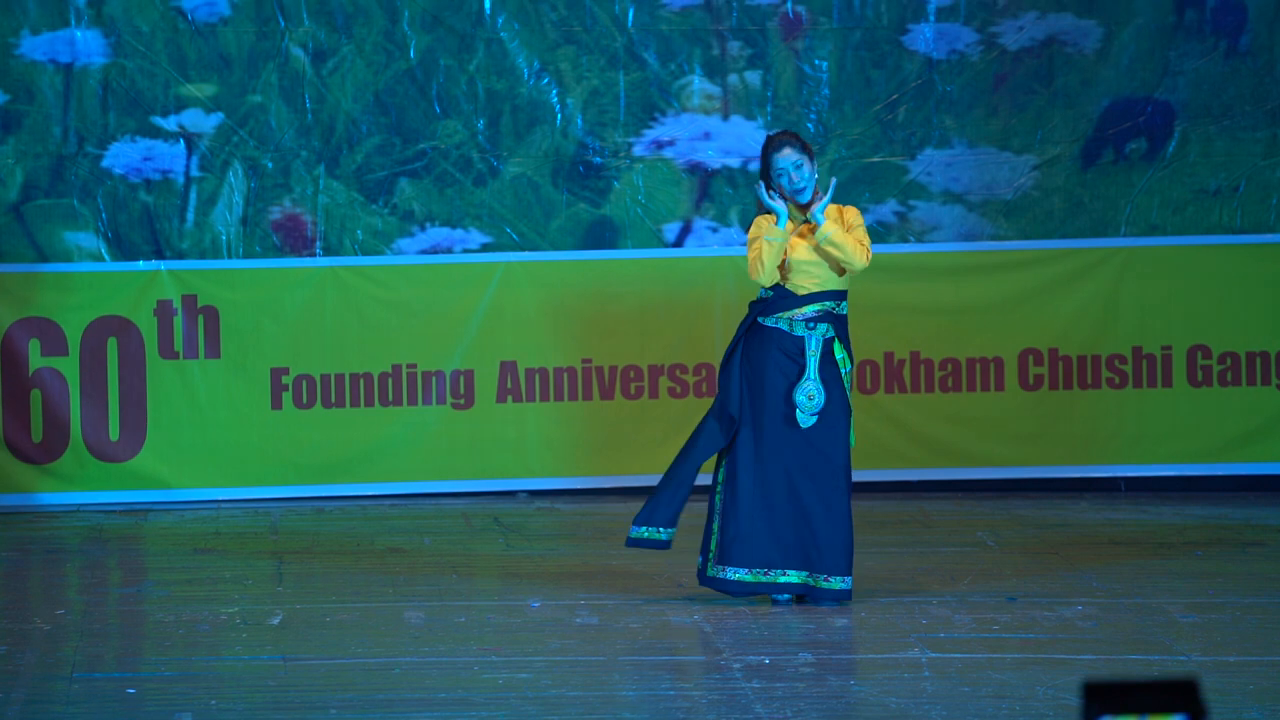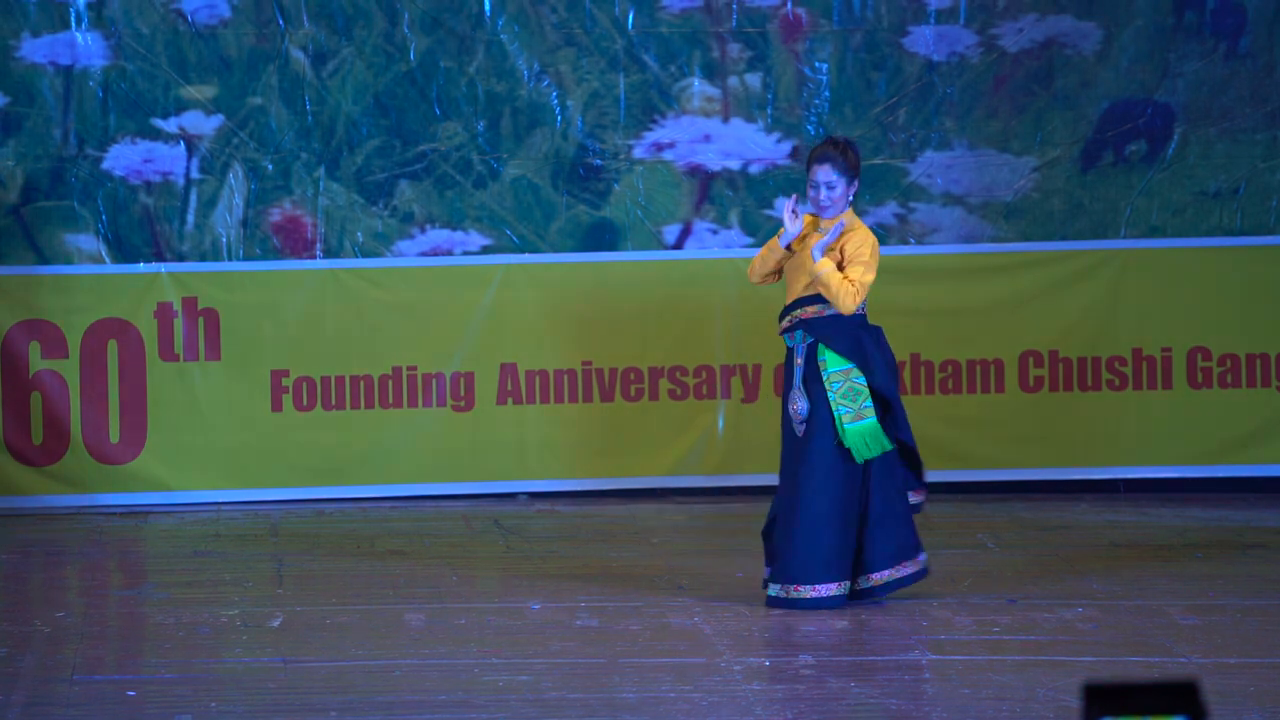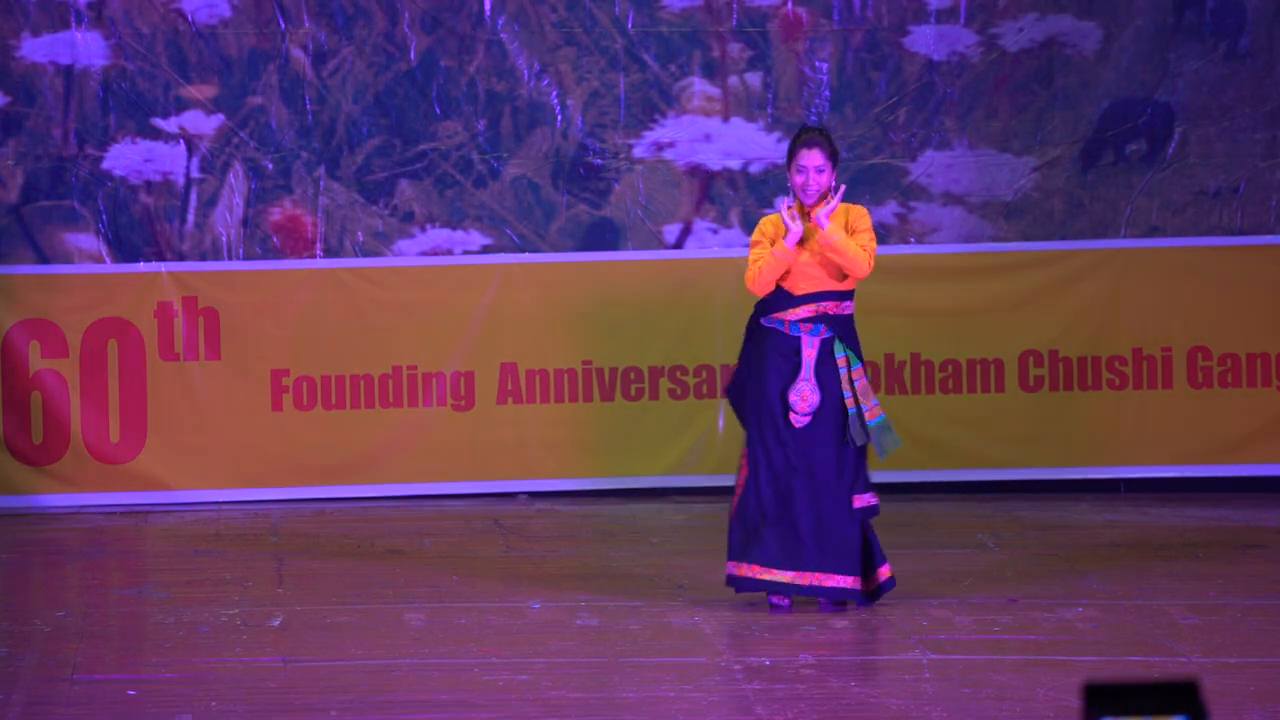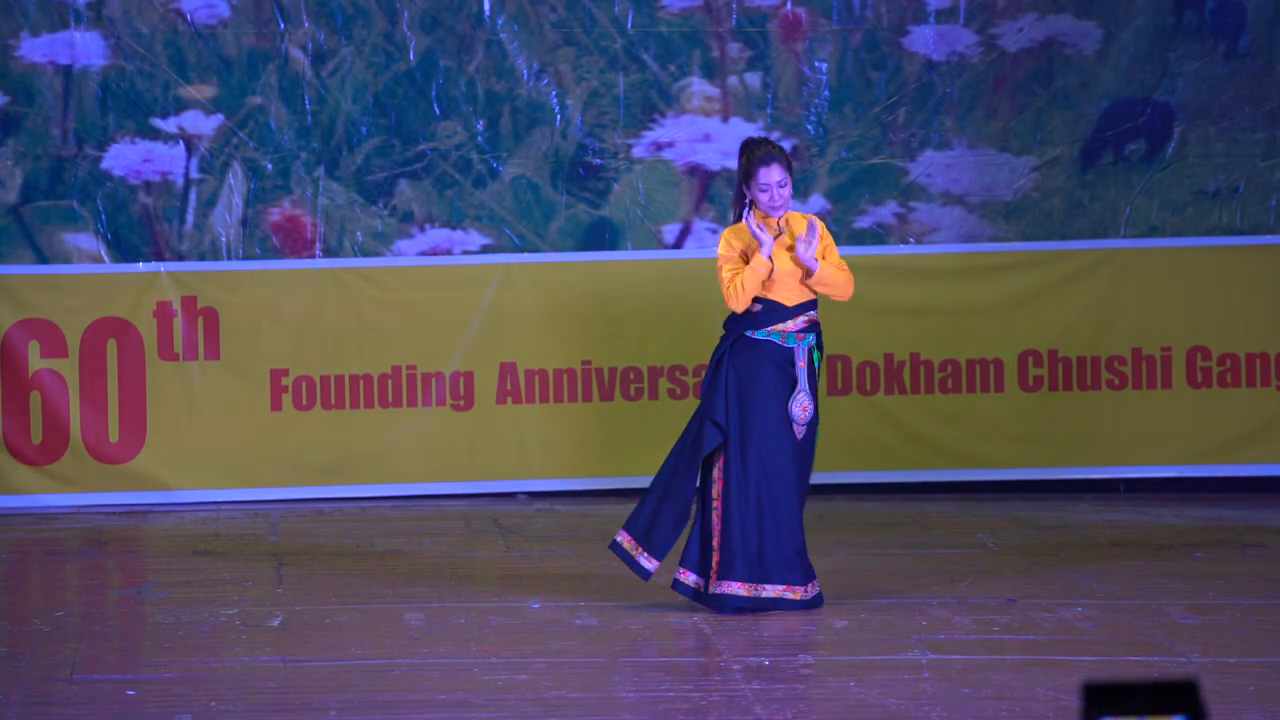
dt=0.7s
person 1, frame 1
left shoulder: (846, 216)
right shoulder: (766, 224)
left elbow: (859, 260)
right elbow: (761, 274)
left wrist: (819, 219)
right wrist: (781, 221)
left hip: (824, 351)
right hip: (773, 348)
left knee: (822, 459)
right knee: (770, 454)
left ankle: (819, 573)
right ankle: (775, 572)
person 1, frame 2
left shoulder: (859, 237)
right shoulder: (802, 227)
left elbow: (848, 300)
right elbow: (757, 274)
left wrist: (818, 255)
right wrist: (786, 237)
left hip: (841, 356)
right hip: (804, 357)
left knee: (834, 465)
right knee: (810, 464)
left ankle: (821, 577)
person 1, frame 3
left shoulder: (854, 216)
right shoulder: (771, 224)
left elbow: (861, 267)
right elbow: (757, 284)
left wrist: (827, 230)
right wrist: (793, 236)
left hip: (830, 351)
right hip: (778, 351)
left knee: (830, 461)
right knee: (778, 459)
left ankle: (834, 574)
right ankle: (777, 575)
person 1, frame 4
left shoulder: (810, 227)
right shoulder: (734, 238)
left elbow: (844, 289)
right elbow: (737, 298)
left wrist: (811, 263)
right wrist: (765, 250)
left hip: (798, 360)
right hip: (753, 360)
left knee: (786, 468)
right knee: (750, 465)
left ankle: (774, 575)
right ankle: (744, 579)
